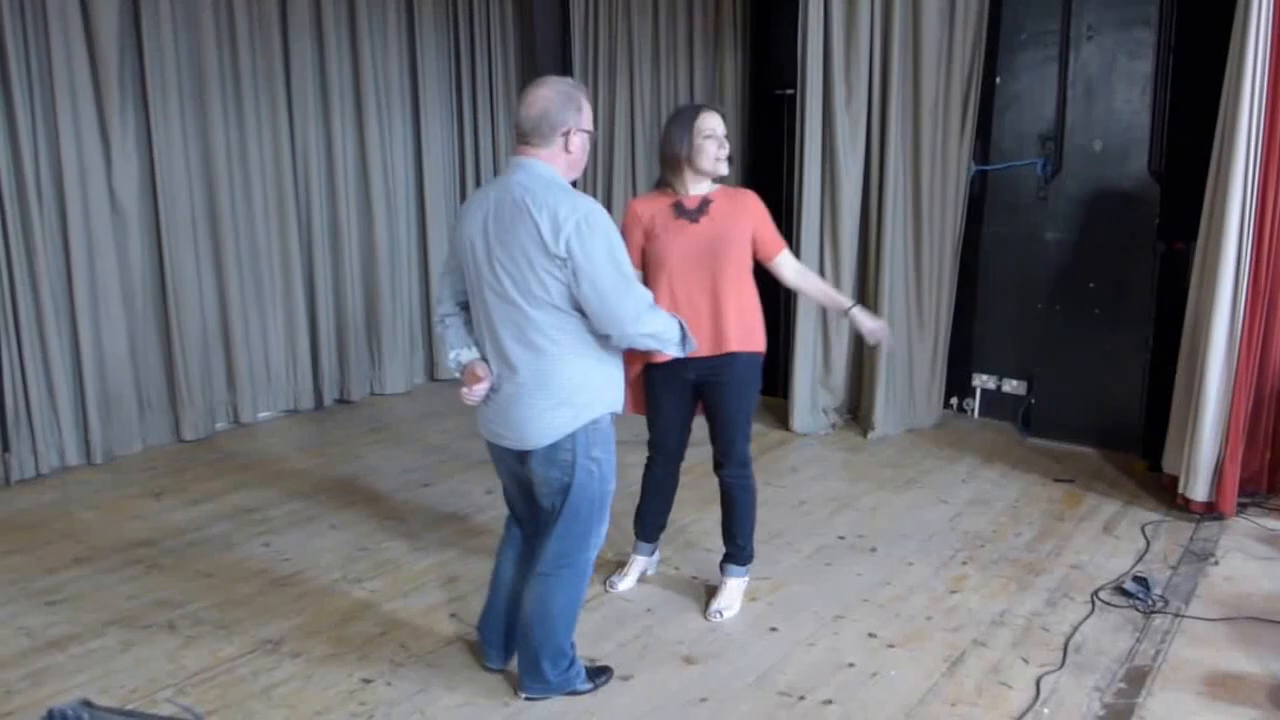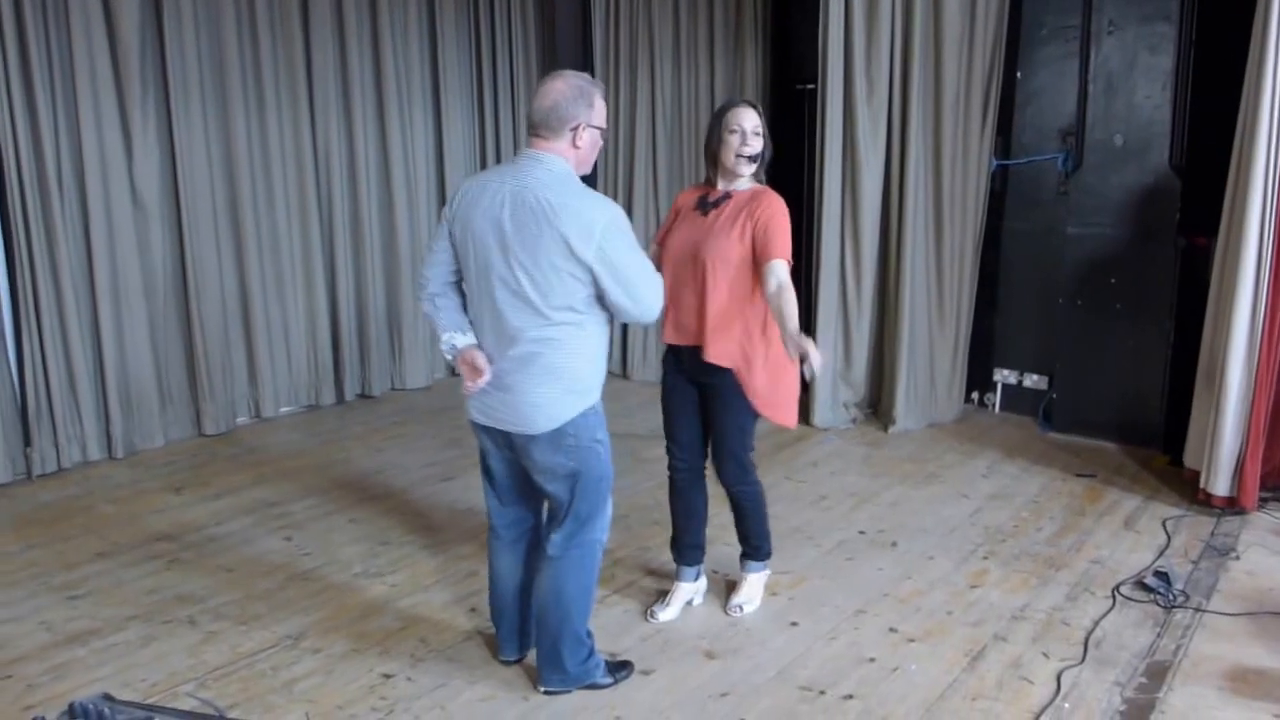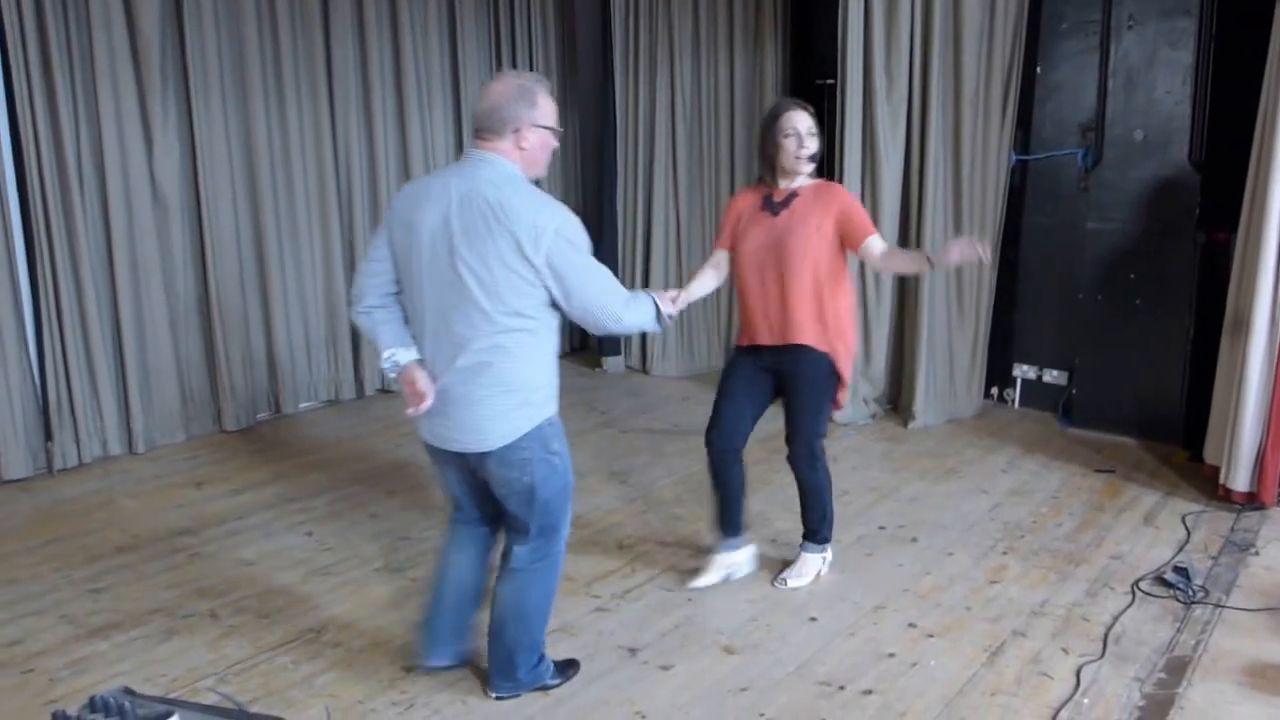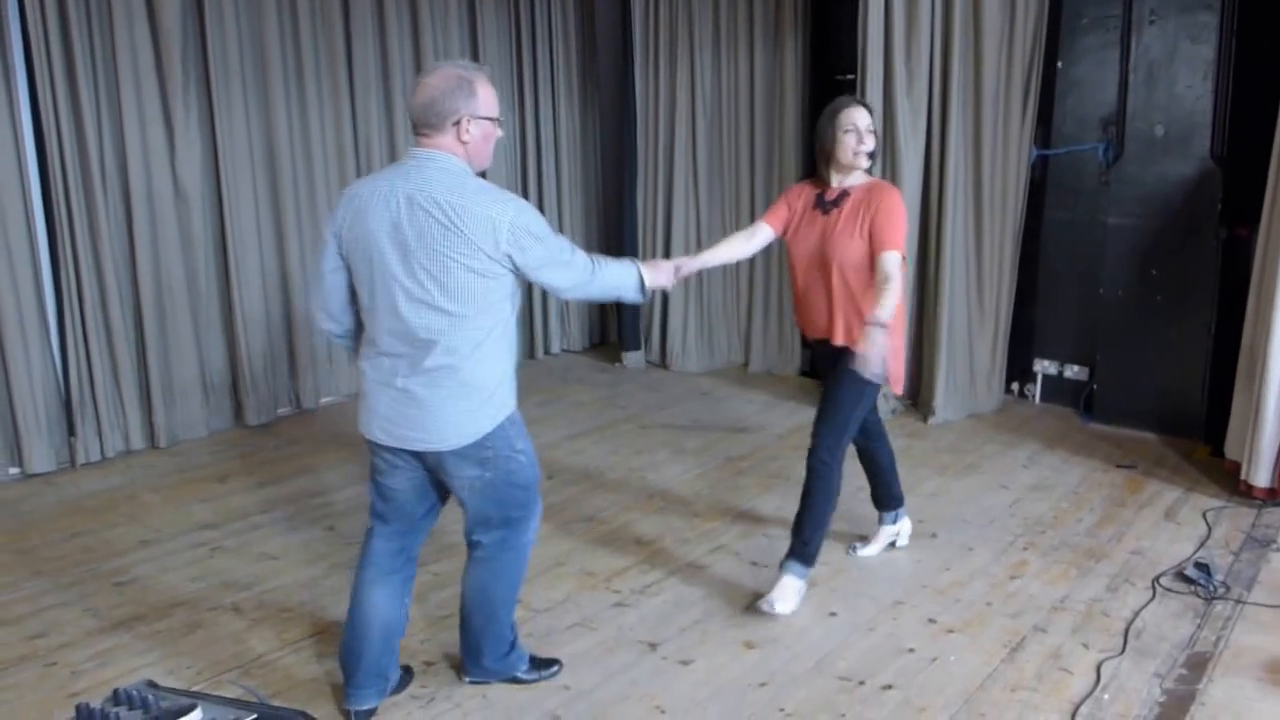
dt=0.7s
person 1, frame 1
left shoulder: (475, 209)
right shoulder: (574, 213)
left elbow: (449, 307)
right elbow: (625, 318)
left wrist: (468, 360)
right wrist: (678, 334)
left hip: (501, 415)
right hip: (566, 417)
left knee: (525, 528)
right knee: (567, 546)
left ankle: (497, 640)
right ankle: (546, 671)
person 1, frame 2
left shoulder: (472, 193)
right shoulder: (592, 213)
left elbow: (436, 284)
right elbow: (645, 305)
left wrist: (464, 345)
right wrist: (598, 289)
left hip: (491, 400)
right hip: (560, 407)
left knee: (510, 520)
right knee: (576, 531)
left ankle: (512, 636)
right ankle: (567, 664)
person 1, frame 3
left shoulder: (412, 198)
right shoulder: (542, 218)
left elbow: (371, 300)
right elbow: (602, 308)
left wrist: (406, 364)
right wrist: (655, 306)
left hip: (440, 416)
right hip: (515, 419)
left knee: (471, 525)
right knee: (538, 540)
left ankle: (441, 642)
right ankle: (517, 669)
person 1, frame 4
left shoulder: (356, 200)
right shoulder: (493, 210)
left elbow: (334, 315)
right elbow: (574, 272)
right wrist: (643, 274)
left hip: (389, 415)
right hip: (472, 416)
left knee: (390, 543)
right knee: (504, 533)
right ankle: (490, 656)
person 2, frame 1
left shoulder: (745, 205)
right shoulder: (644, 210)
left elbow: (791, 270)
left wrist: (851, 309)
right wrist: (635, 345)
left hip: (733, 357)
right hip: (667, 360)
left knee: (733, 464)
right knee: (662, 458)
left ankle: (736, 572)
right ankle: (644, 550)
person 2, frame 2
left shoulder: (766, 206)
right shoulder: (686, 202)
left elbow: (776, 282)
right elbow: (655, 265)
left wrist: (794, 336)
left hip: (737, 360)
right hip: (682, 354)
left knee: (733, 468)
right knee: (683, 465)
left ankle: (755, 568)
right ankle: (689, 576)
person 2, frame 3
left shoulder: (836, 199)
right shoulder: (744, 204)
left elbow: (880, 256)
right elbow: (719, 267)
left wrist: (933, 258)
right wrist: (676, 299)
left hip: (813, 346)
right hip: (756, 346)
left knee: (803, 451)
right knee: (721, 439)
left ankle: (816, 549)
right ankle: (733, 547)
person 2, frame 4
left shoulder: (882, 198)
right shoulder: (800, 197)
left elbow: (890, 274)
right elbow: (753, 239)
left wrist: (876, 329)
right wrist: (693, 262)
left hip: (863, 342)
right hip: (829, 339)
left knee: (824, 449)
right knee: (863, 428)
left ankle: (797, 569)
right ankle: (894, 518)
